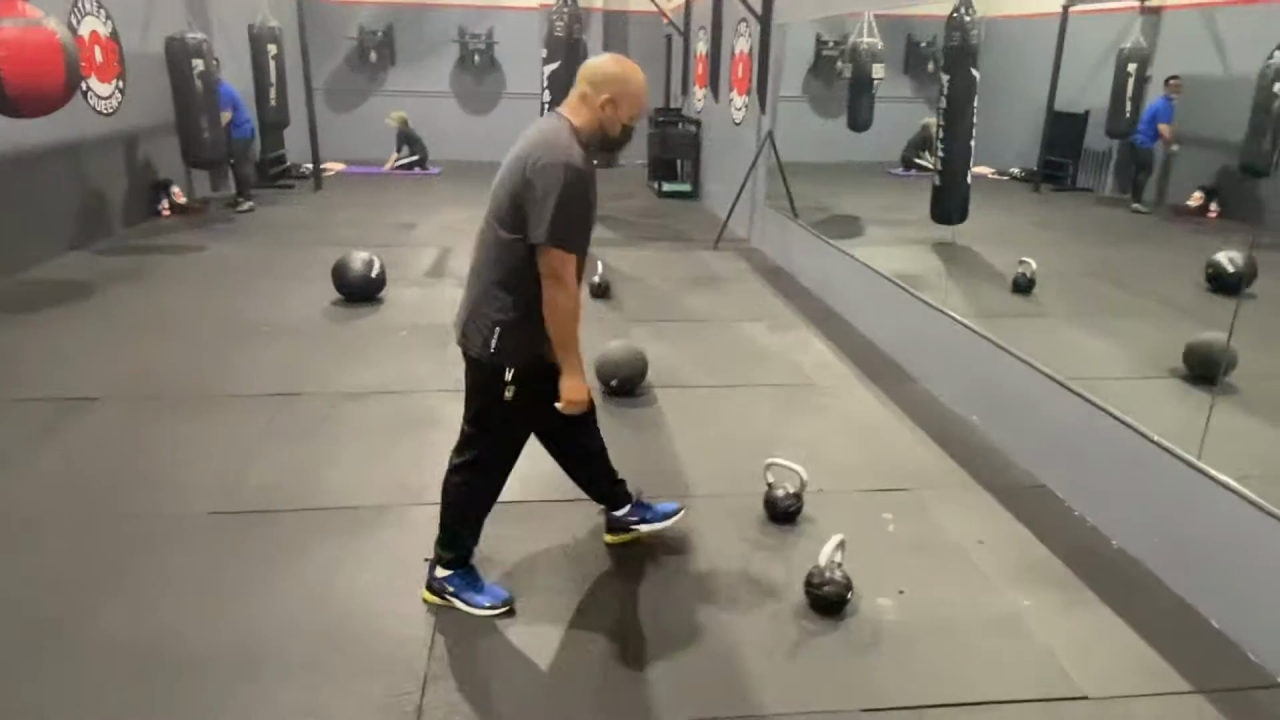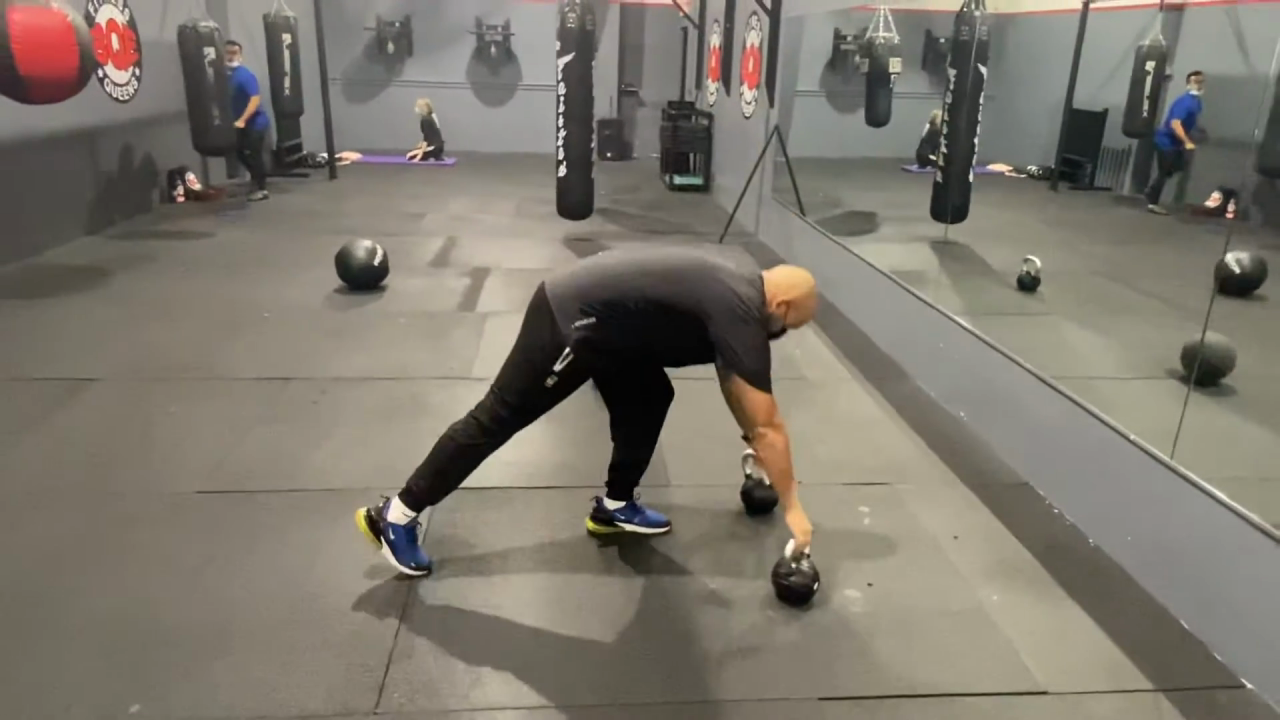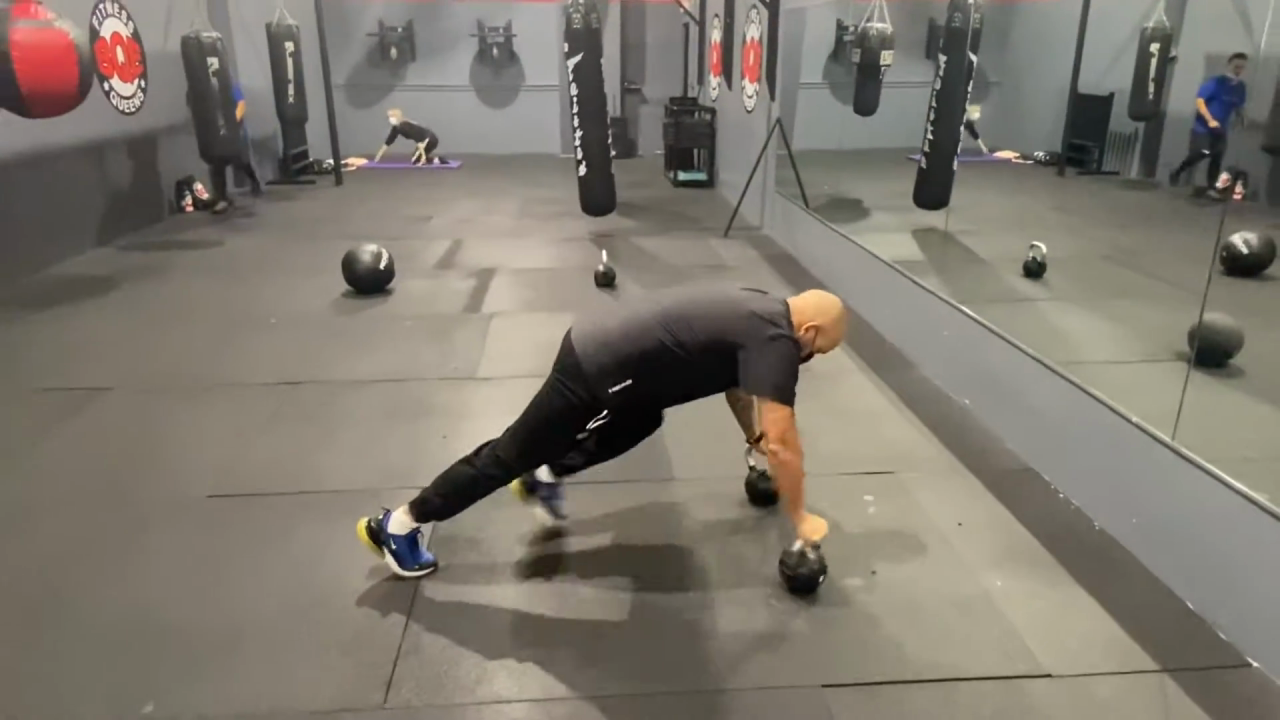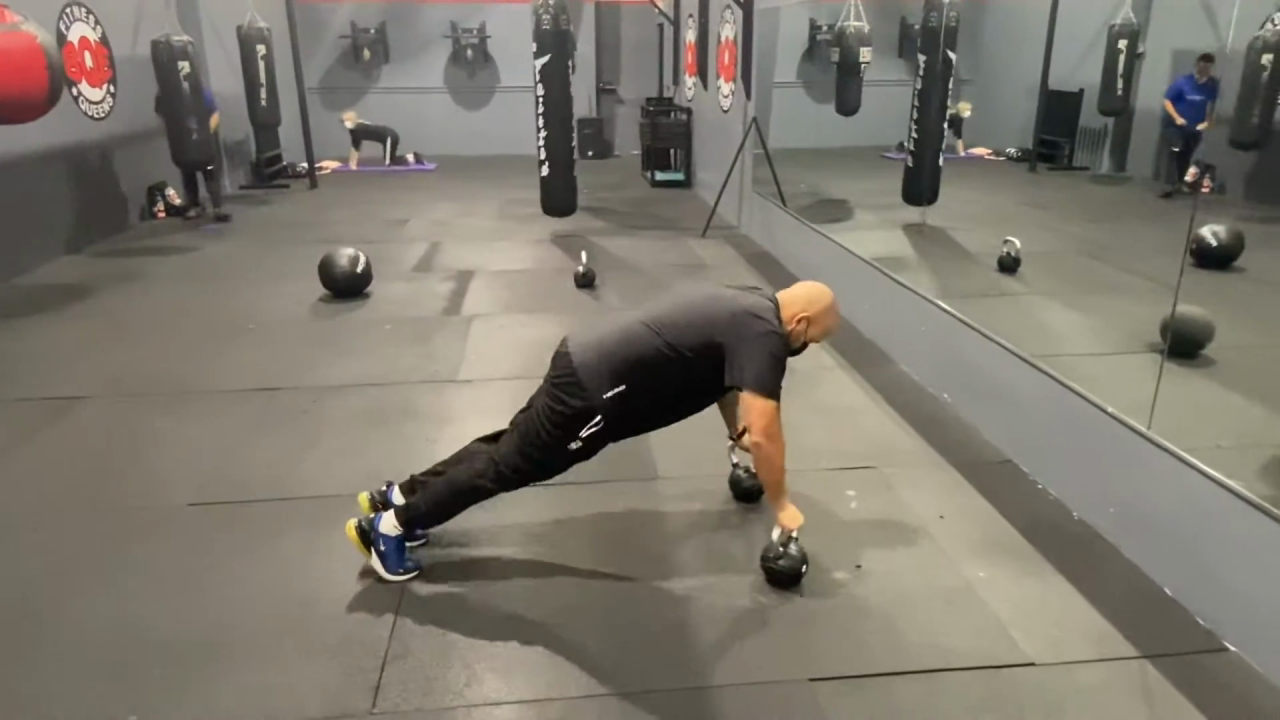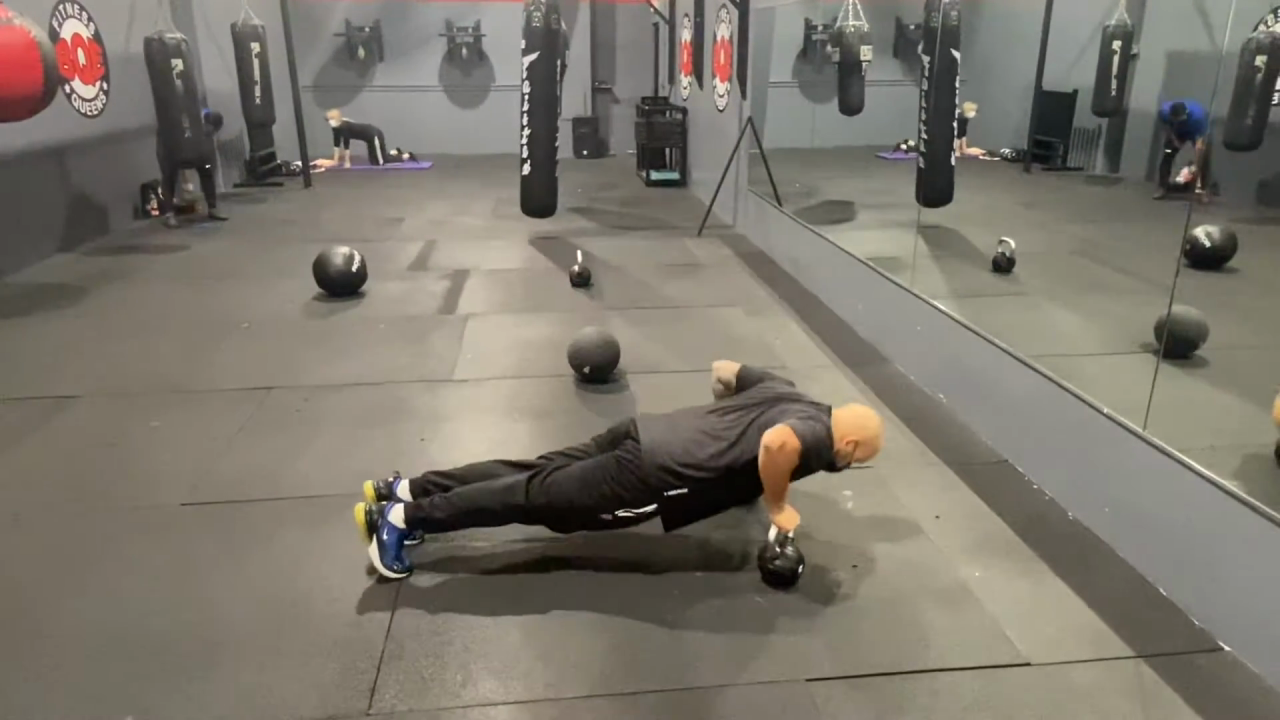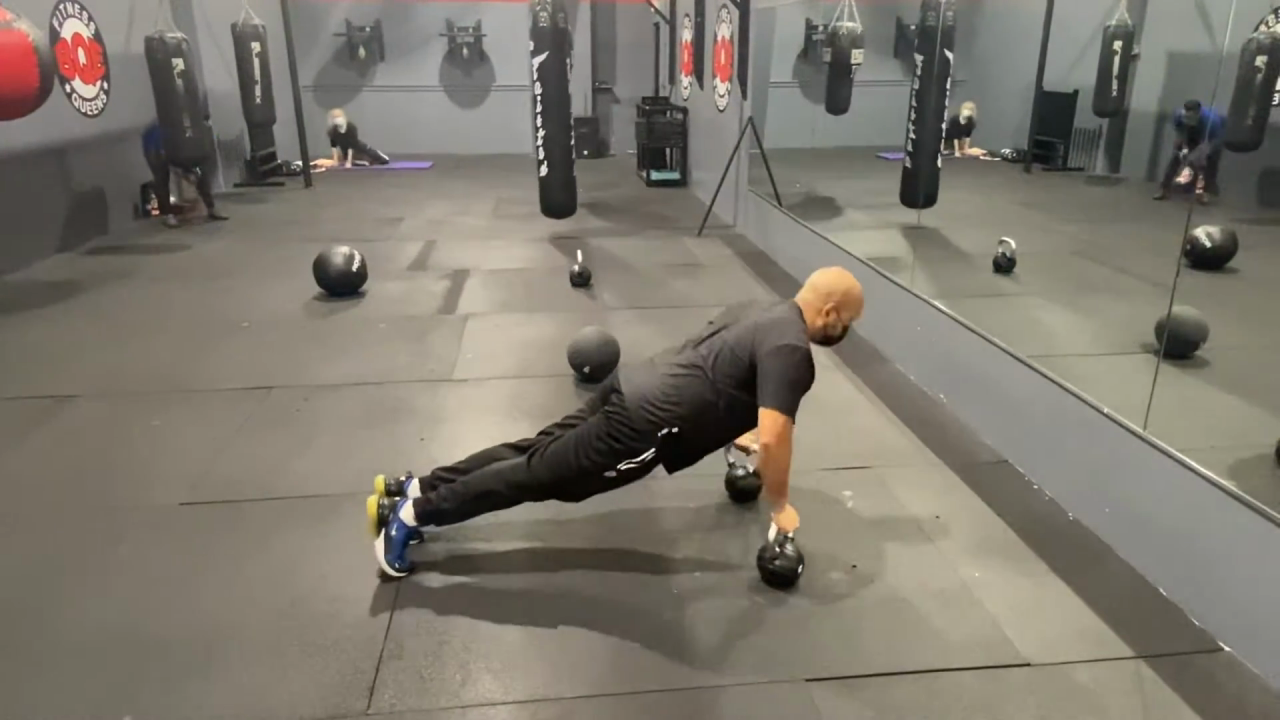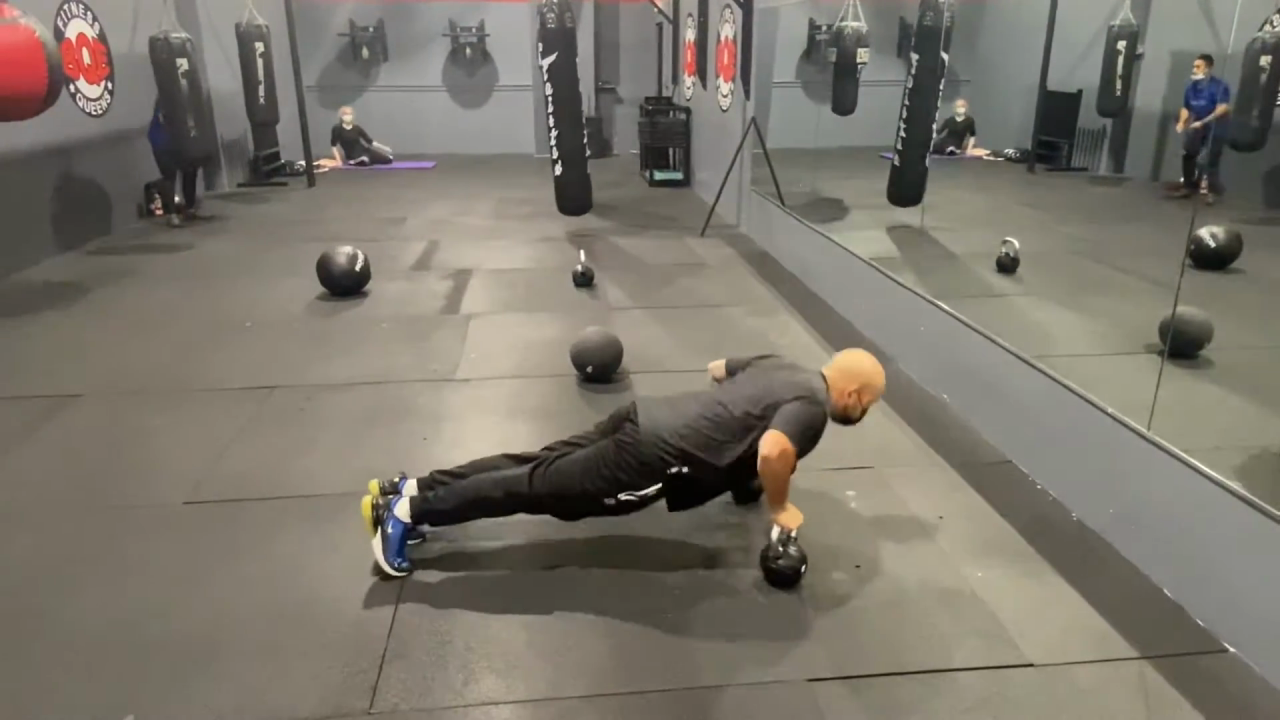
dt=0.7s
person 1, frame 1
left shoulder: (557, 138)
right shoulder: (563, 165)
right elbow: (559, 279)
right wrist: (571, 369)
left hip: (534, 325)
right hip: (503, 338)
left knee: (574, 418)
right knee: (485, 453)
left ankle: (620, 510)
right ankle: (447, 569)
person 1, frame 2
left shoulder: (738, 290)
right shoulder: (741, 311)
left elbow: (733, 379)
right elbow: (768, 424)
left wrist: (750, 436)
right wrist: (791, 507)
left hip: (596, 317)
right hip: (571, 319)
left knee: (650, 398)
right knee: (498, 418)
left ankle: (615, 505)
right ankle: (398, 515)
person 1, frame 3
left shoulder: (761, 314)
right shoulder: (776, 341)
left elbow: (738, 384)
right elbow: (781, 443)
left wrist: (756, 441)
right wrist: (801, 518)
left hip: (600, 346)
right hip: (598, 372)
left knee: (641, 421)
right knee: (512, 454)
left ankle: (545, 477)
right ankle: (397, 525)
person 1, frame 4
left shoulder: (749, 308)
right shoulder: (764, 336)
right elbow: (767, 433)
left wrist: (739, 436)
right wrist: (782, 506)
left hip: (586, 359)
right hip: (596, 386)
left knee: (508, 448)
right knee: (511, 464)
left ankle: (399, 495)
right ankle: (388, 526)
person 1, frame 5
left shoulder: (790, 398)
right shoulder: (815, 438)
left elbow: (724, 368)
right elbow: (777, 442)
right wrist: (777, 507)
left hip: (645, 436)
right hip: (651, 477)
left knee: (534, 476)
right knee: (537, 499)
left ankle: (402, 490)
right ankle: (400, 517)
person 1, frame 6
left shoulder: (767, 311)
right shoulder: (791, 349)
right elbow: (775, 436)
left wrist: (737, 432)
right wrist: (779, 507)
left hip: (632, 387)
right hip: (643, 426)
left knee: (529, 458)
right knee: (536, 476)
left ankle: (410, 489)
right ankle: (412, 513)
person 1, frame 7
left shoulder: (787, 370)
right shoulder: (811, 407)
left elbow: (718, 367)
right elbow: (773, 453)
right wrist: (780, 509)
left hip: (644, 422)
right hip: (651, 460)
left knee: (534, 469)
right knee: (538, 489)
left ankle: (408, 490)
right ankle: (408, 512)
